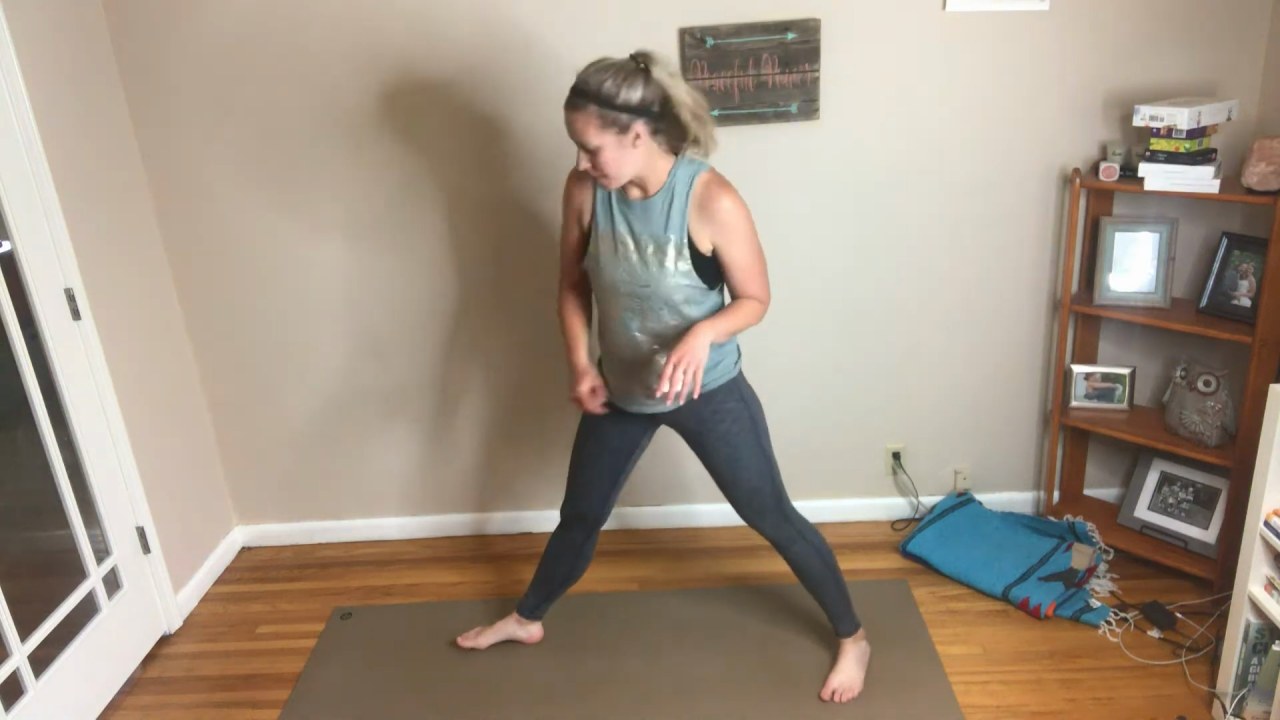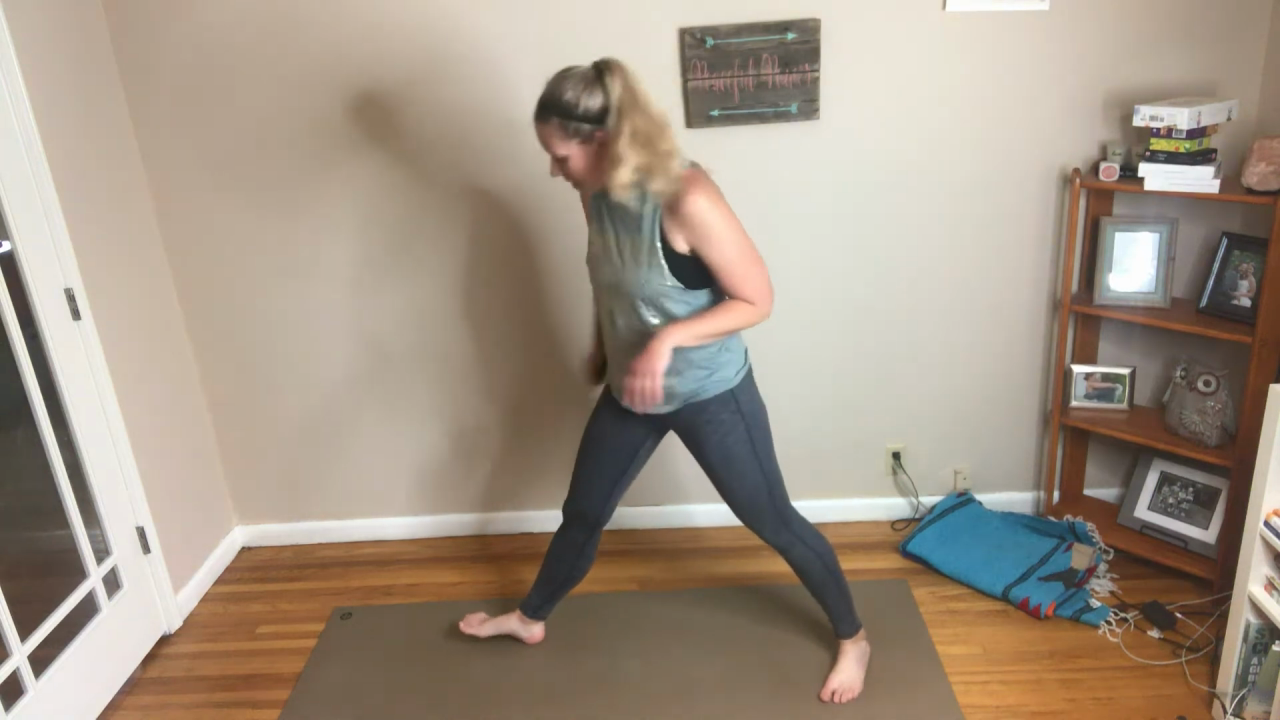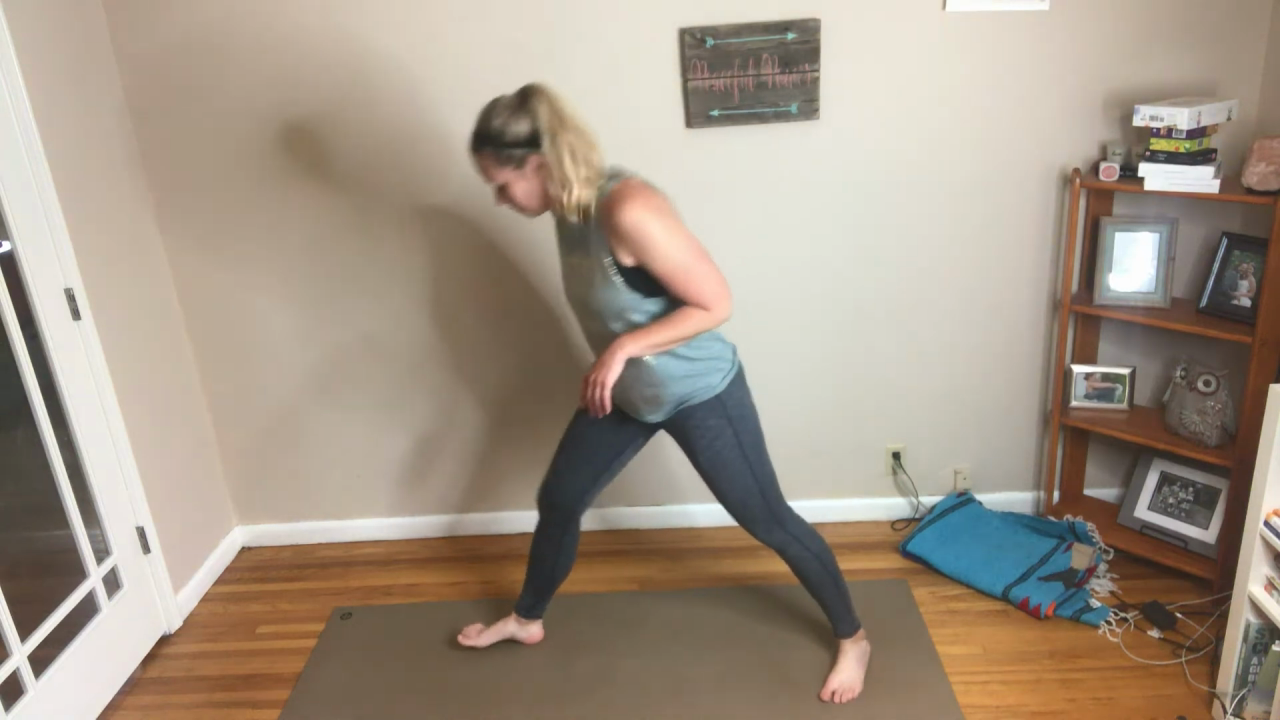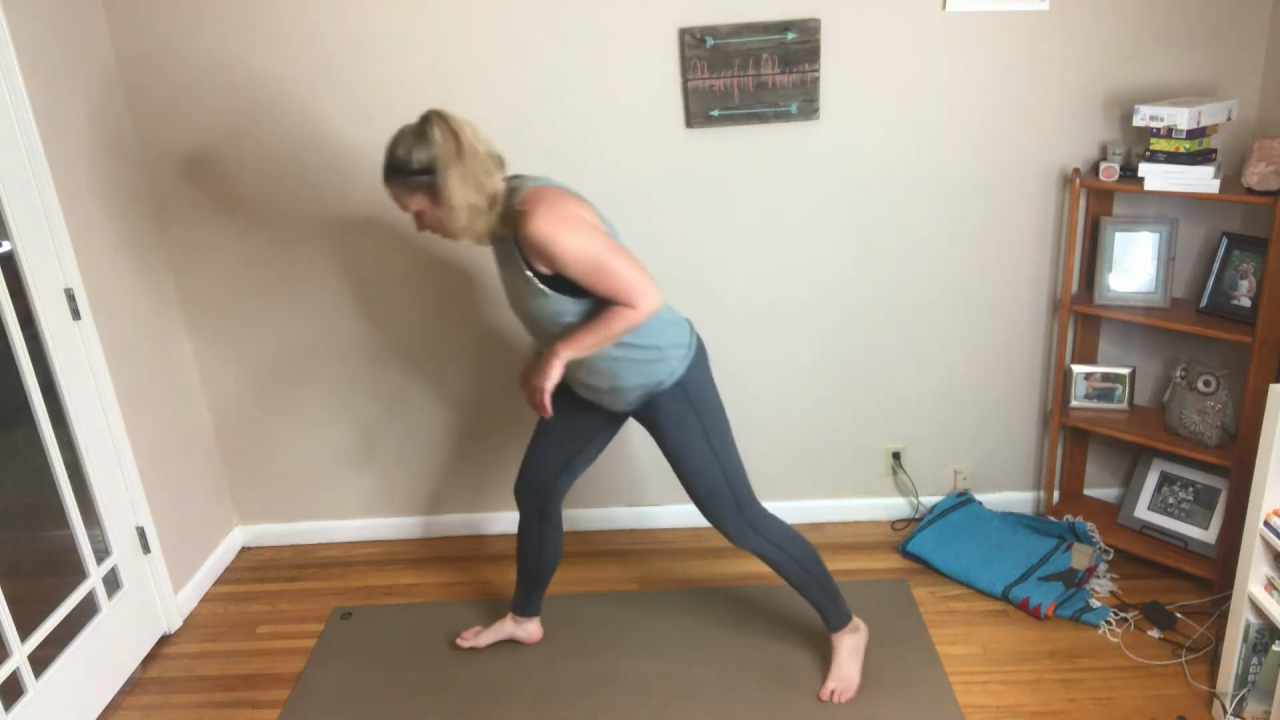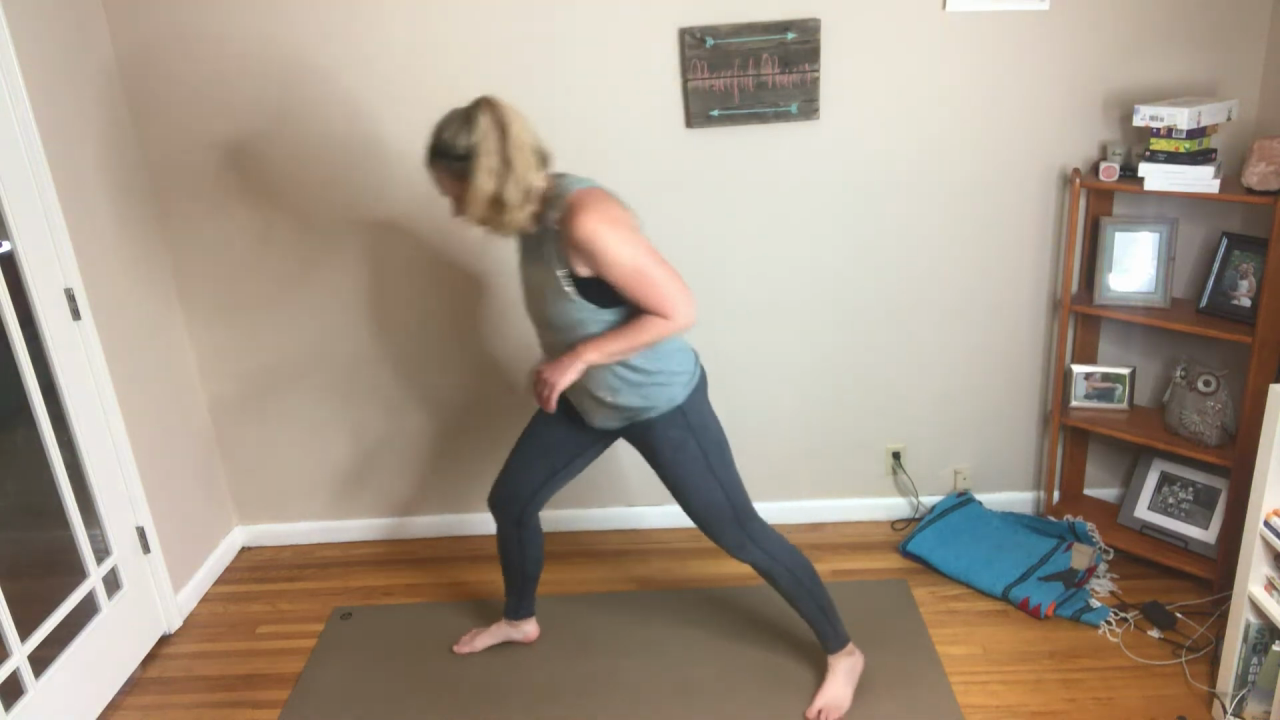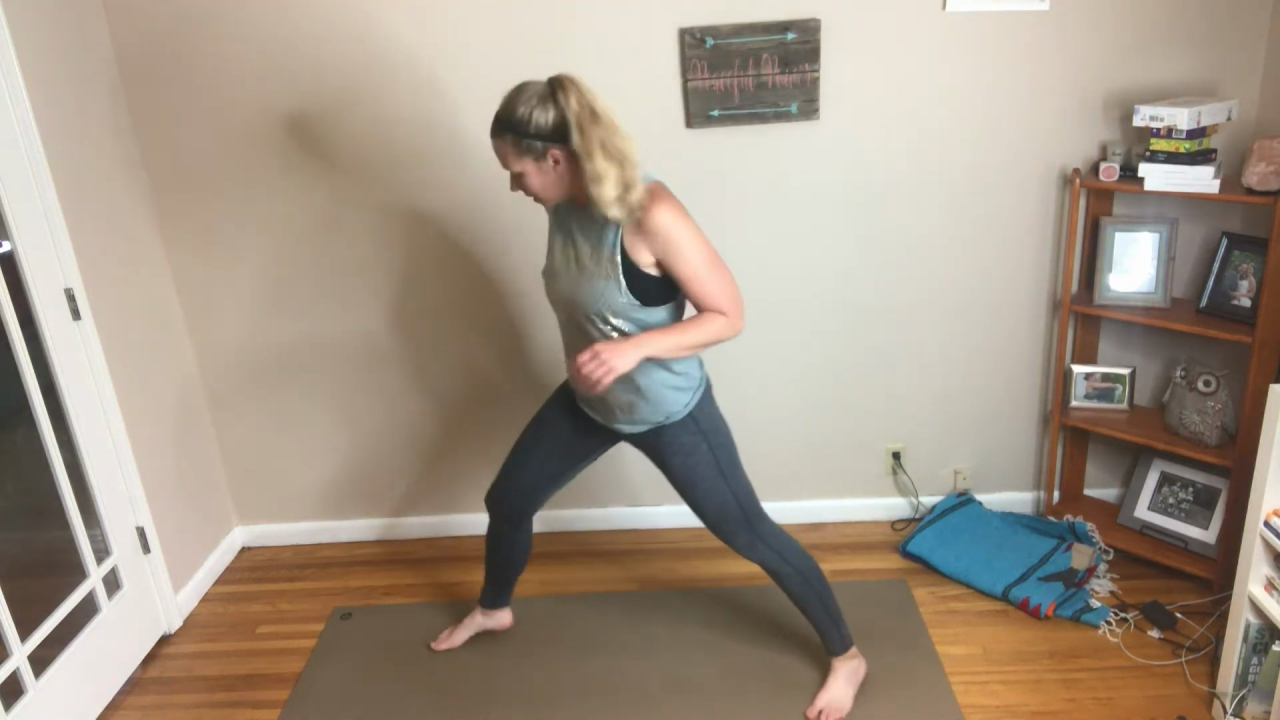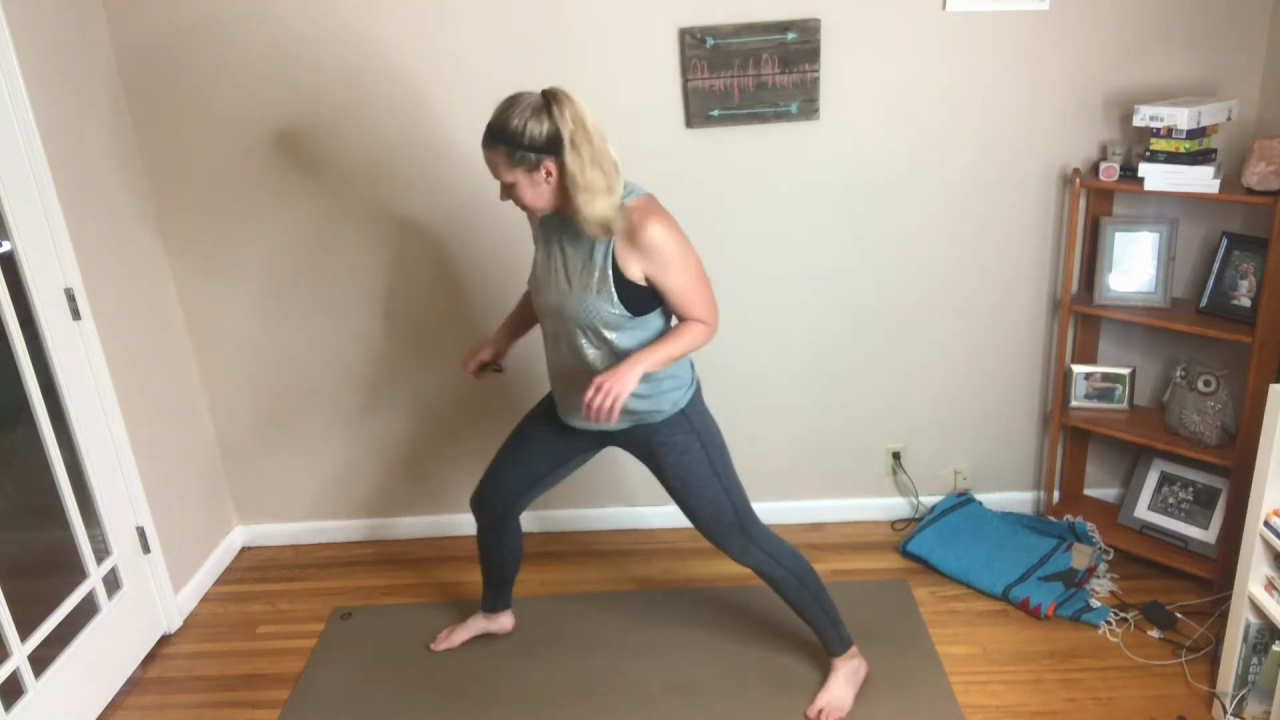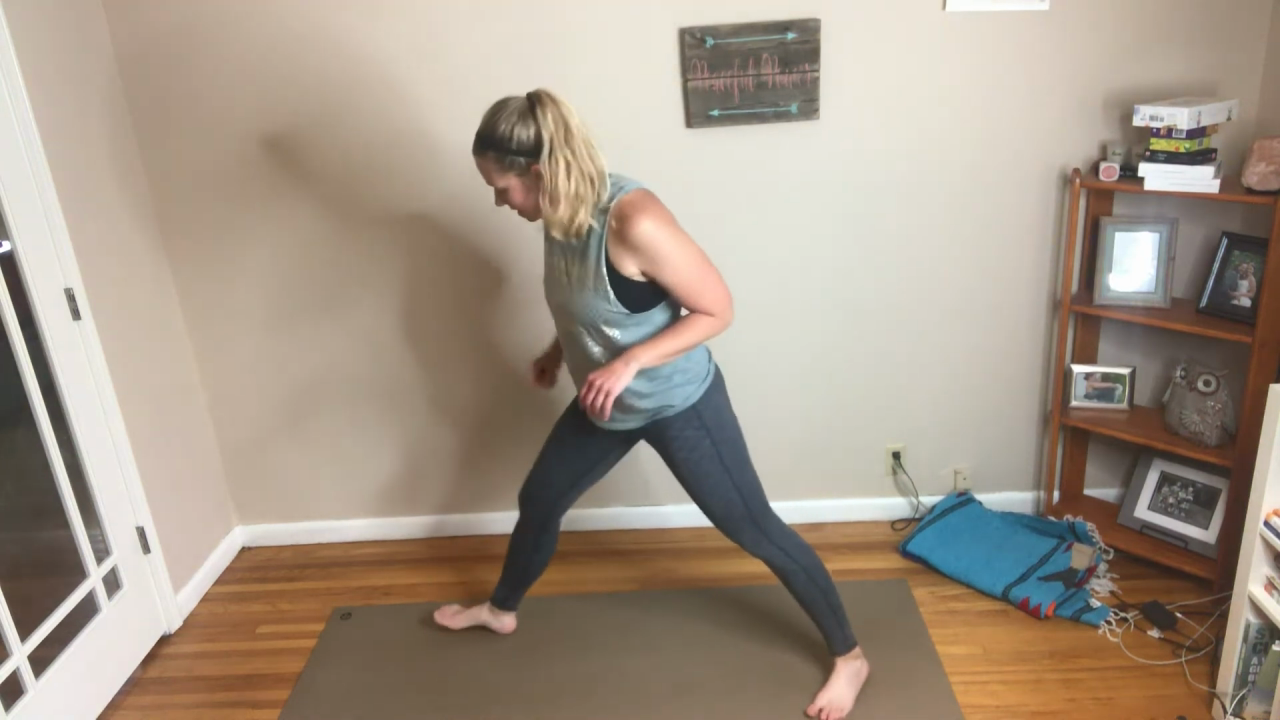
dt=0.3s
person 1, frame 1
left shoulder: (711, 199)
right shoulder: (584, 190)
left elbow: (755, 299)
right elbow: (573, 285)
left wrist: (700, 336)
right wrist: (581, 365)
left hip: (709, 391)
right hip: (621, 390)
left knee: (772, 519)
right knee: (580, 514)
left ankle: (851, 639)
right ankle: (526, 619)
person 1, frame 2
left shoulder: (689, 198)
right shoulder: (597, 191)
left elbow: (756, 302)
left wrist: (669, 340)
right wrist: (603, 351)
left hip: (711, 394)
right hip: (628, 392)
left knee: (774, 523)
right knee: (582, 512)
left ankle: (852, 640)
right ankle: (530, 618)
person 1, frame 3
left shoulder: (625, 210)
right shoulder: (569, 206)
left elbow: (713, 303)
left wrist: (621, 350)
left hip: (701, 390)
right hip: (628, 392)
left knee: (769, 521)
right knee: (558, 498)
left ankle: (852, 639)
right ankle: (526, 619)
person 1, frame 4
left shoulder: (539, 219)
right shoulder: (500, 212)
left elbow: (642, 299)
left wrist: (559, 354)
right wrist: (545, 357)
left hip: (663, 376)
right hip: (595, 381)
left knee: (739, 519)
right knee: (534, 490)
left ankle: (845, 629)
right ankle: (523, 618)
person 1, frame 5
left shoulder: (585, 219)
right shoulder: (531, 214)
left elbow: (674, 311)
left wrist: (579, 358)
right wrist: (555, 363)
left hip: (661, 401)
right hip: (587, 399)
left knee: (740, 533)
right knee: (511, 499)
left ankle: (843, 654)
right ankle: (519, 619)
person 1, frame 6
left shoulder: (650, 212)
right shoulder: (565, 204)
left elbow: (728, 316)
left wrist: (634, 349)
left hip: (668, 408)
right hip: (587, 398)
left knee: (750, 535)
right knee: (508, 498)
left ankle: (846, 657)
right ankle: (493, 609)
person 1, frame 7
left shoulder: (642, 226)
right shoulder: (547, 215)
left elbow: (702, 320)
left wrist: (632, 368)
right wrist: (502, 338)
left hip: (661, 411)
right hip: (574, 404)
left knee: (741, 538)
right knee: (491, 501)
left ankle: (845, 656)
right ankle: (494, 612)
person 1, frame 8
left shoulder: (634, 219)
right shoulder: (560, 214)
left elbow: (716, 310)
left wrist: (629, 362)
right wrist: (560, 350)
left hip: (679, 404)
right hip: (605, 403)
left knee: (755, 530)
right knee: (538, 500)
left ankle: (848, 657)
right ankle: (501, 610)
